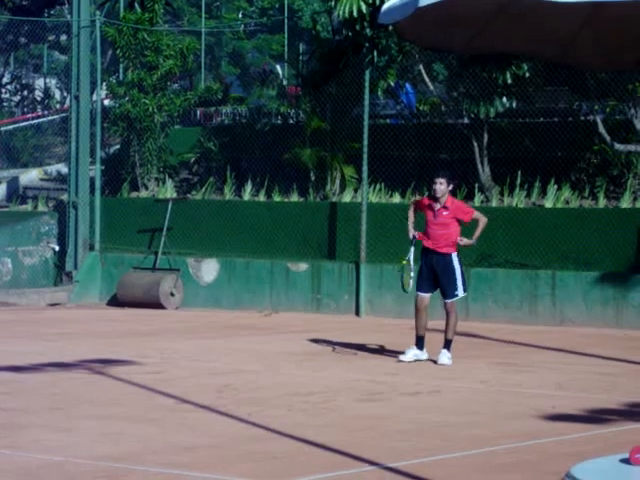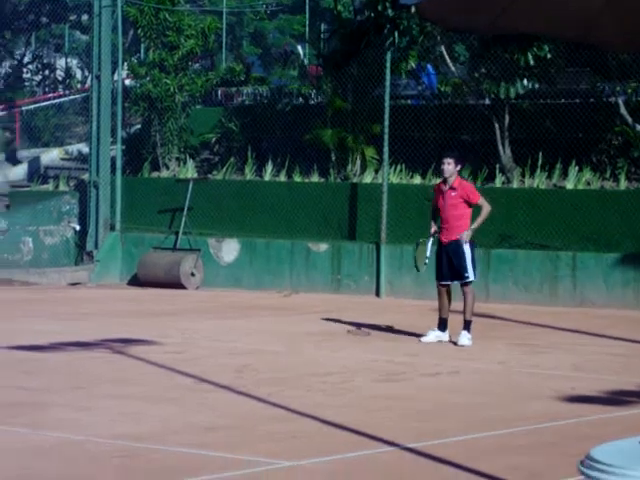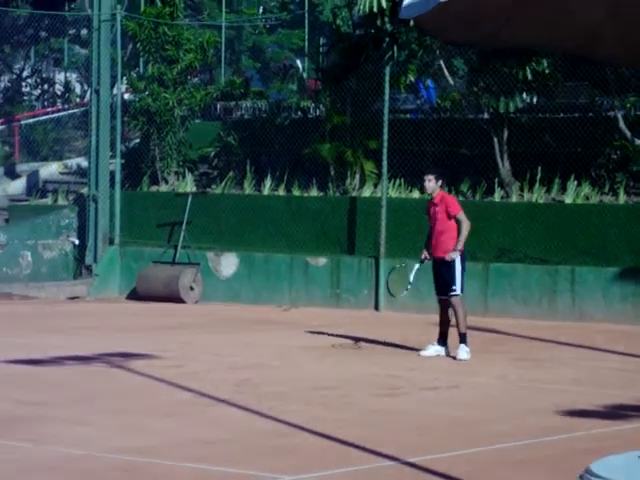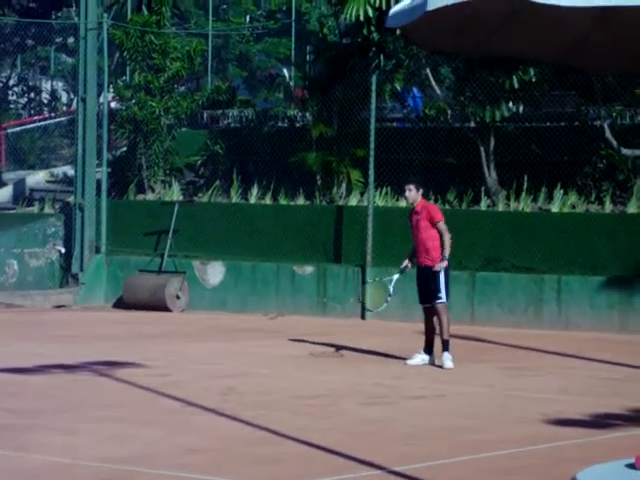
dt=0.3s
person 1, frame 1
left shoulder: (457, 206)
right shoulder: (425, 202)
left elbow: (483, 219)
right elbow: (412, 206)
left wrist: (472, 240)
right wrist: (411, 227)
left hip: (448, 258)
right hip: (428, 256)
left knee: (450, 305)
right knee: (420, 301)
left ankle: (446, 350)
right ankle: (419, 348)
person 1, frame 2
left shoulder: (465, 187)
right shoulder: (438, 188)
left elbow: (486, 207)
left wrist: (471, 229)
right wrist: (433, 223)
left hip: (460, 242)
right hip: (443, 242)
left knee: (466, 286)
right knee: (442, 287)
left ankle: (466, 332)
right ankle: (442, 330)
person 1, frame 3
left shoulder: (448, 200)
right shoulder: (430, 204)
left elbow: (465, 223)
left wrist: (457, 249)
right wrist: (426, 248)
left hip: (451, 258)
right hip: (438, 258)
left knee: (455, 298)
right knee: (442, 301)
left ankle: (463, 345)
right ankle: (441, 344)
person 1, frame 4
left shoulder: (430, 209)
right shoulder: (413, 213)
left elbow: (446, 234)
left wrist: (444, 258)
right wrist: (410, 259)
left hip: (436, 266)
right hip: (422, 266)
left knee: (440, 306)
right knee: (427, 309)
left ankle: (446, 352)
right ankle: (427, 353)
